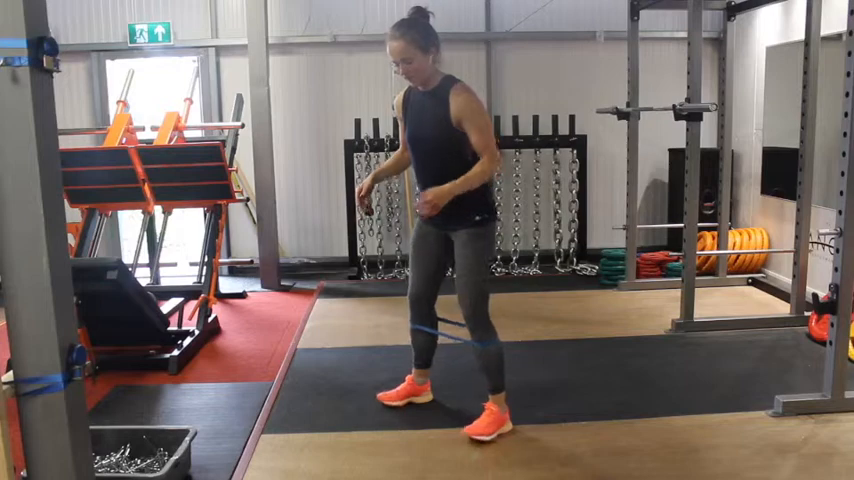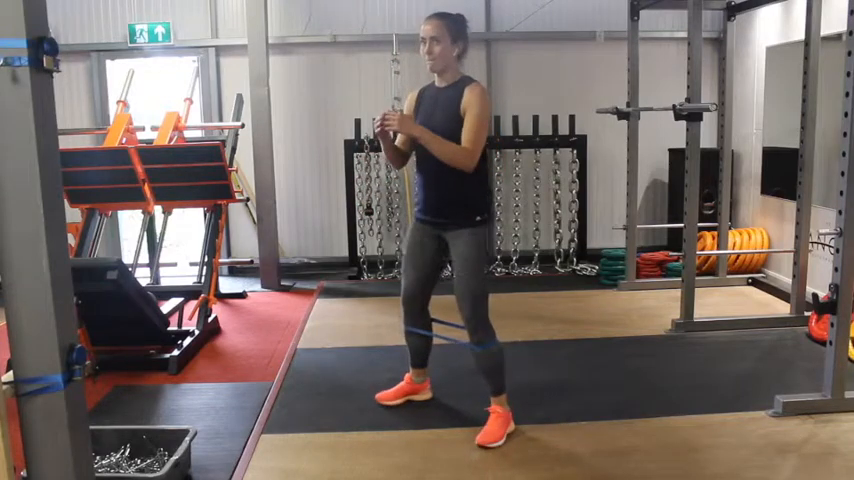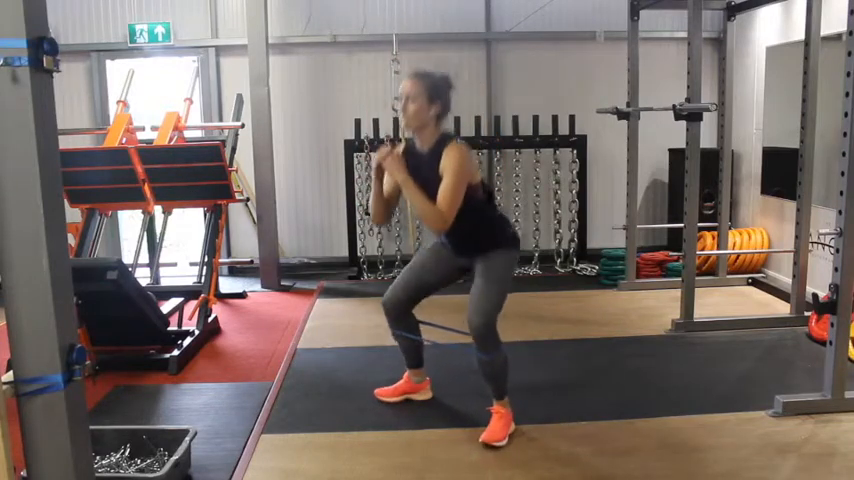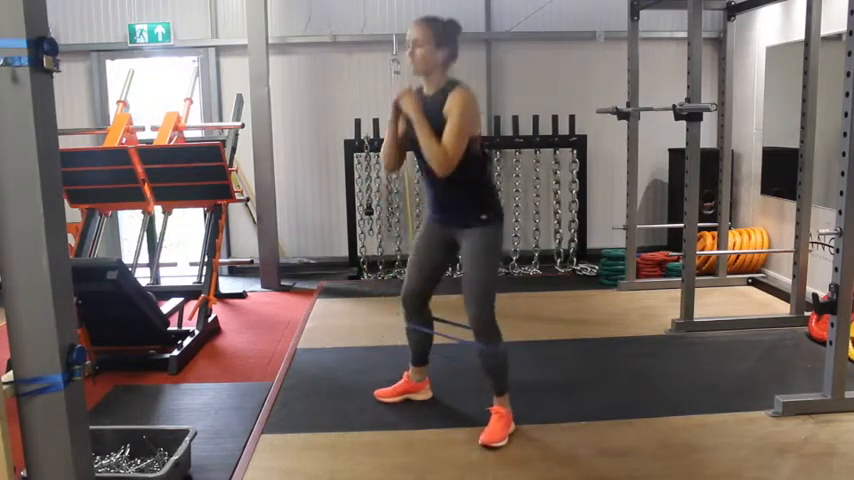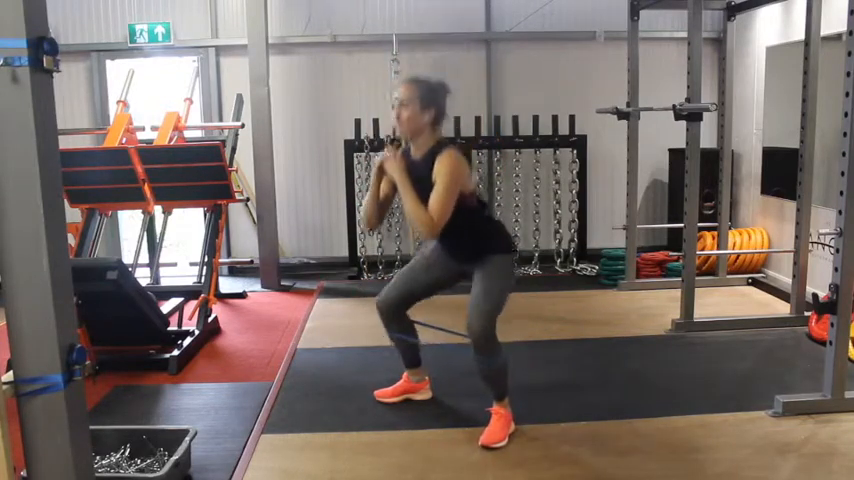
dt=1s
person 1, frame 1
left shoulder: (459, 97)
right shoulder: (403, 101)
left elbow: (491, 160)
left wrist: (450, 191)
right wrist: (375, 177)
left hip: (472, 220)
right hip: (432, 219)
left knee: (473, 311)
right knee: (419, 298)
left ankle: (498, 409)
right ankle: (419, 382)
person 1, frame 2
left shoulder: (473, 94)
right shoulder: (417, 97)
left elbow: (467, 159)
right elbow: (400, 161)
left wrist: (416, 130)
right wrist: (385, 137)
left hip: (468, 222)
right hip: (426, 219)
left knee: (473, 314)
right knee: (412, 299)
left ankle: (501, 409)
right ankle: (418, 381)
person 1, frame 3
left shoulder: (454, 155)
right shoulder: (404, 153)
left elbow: (439, 223)
right elbow: (379, 218)
left wrist: (401, 176)
right wrist: (379, 176)
left hip: (495, 249)
right hip: (454, 246)
left knee: (480, 323)
right knee: (394, 301)
left ankle: (502, 409)
right ankle: (416, 381)
person 1, frame 4
left shoulder: (459, 97)
right shoulder: (414, 98)
left elbow: (443, 164)
right elbow: (391, 165)
left wrist: (416, 116)
right wrist: (395, 118)
left hip: (478, 219)
right hip: (438, 217)
left knee: (479, 314)
right knee: (411, 297)
left ankle: (502, 410)
right ankle: (417, 380)
person 1, frame 5
left shoulder: (448, 161)
right shoulder: (400, 159)
left elbow: (429, 228)
right elbow: (369, 224)
left wrist: (400, 180)
right wrist: (379, 178)
left hip: (492, 254)
right hip: (451, 251)
left knee: (479, 327)
right knee: (388, 303)
left ankle: (502, 410)
right ankle: (416, 381)
